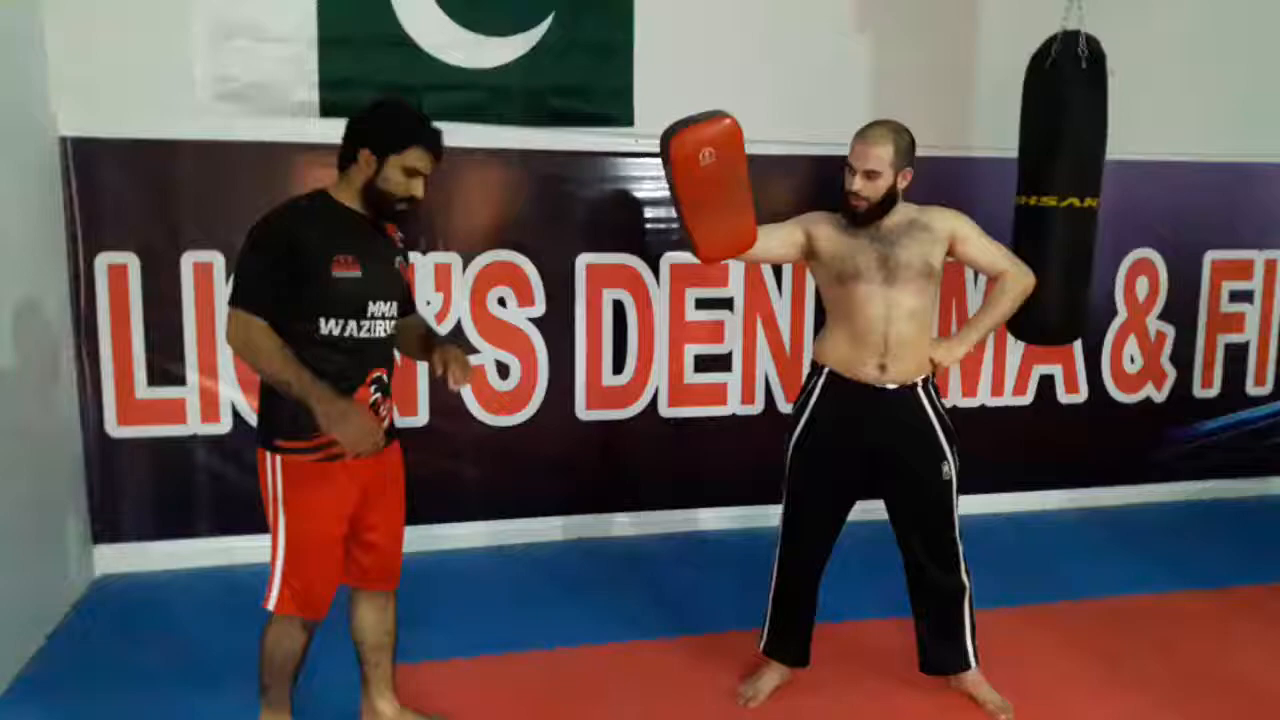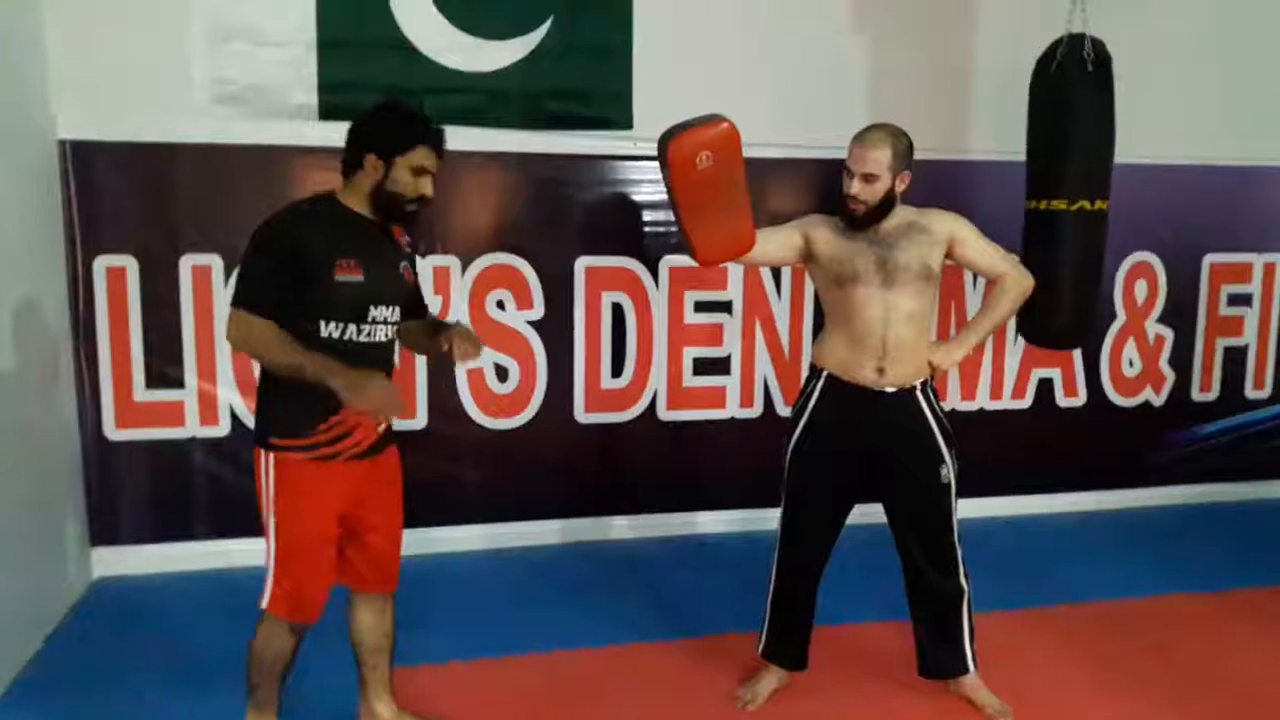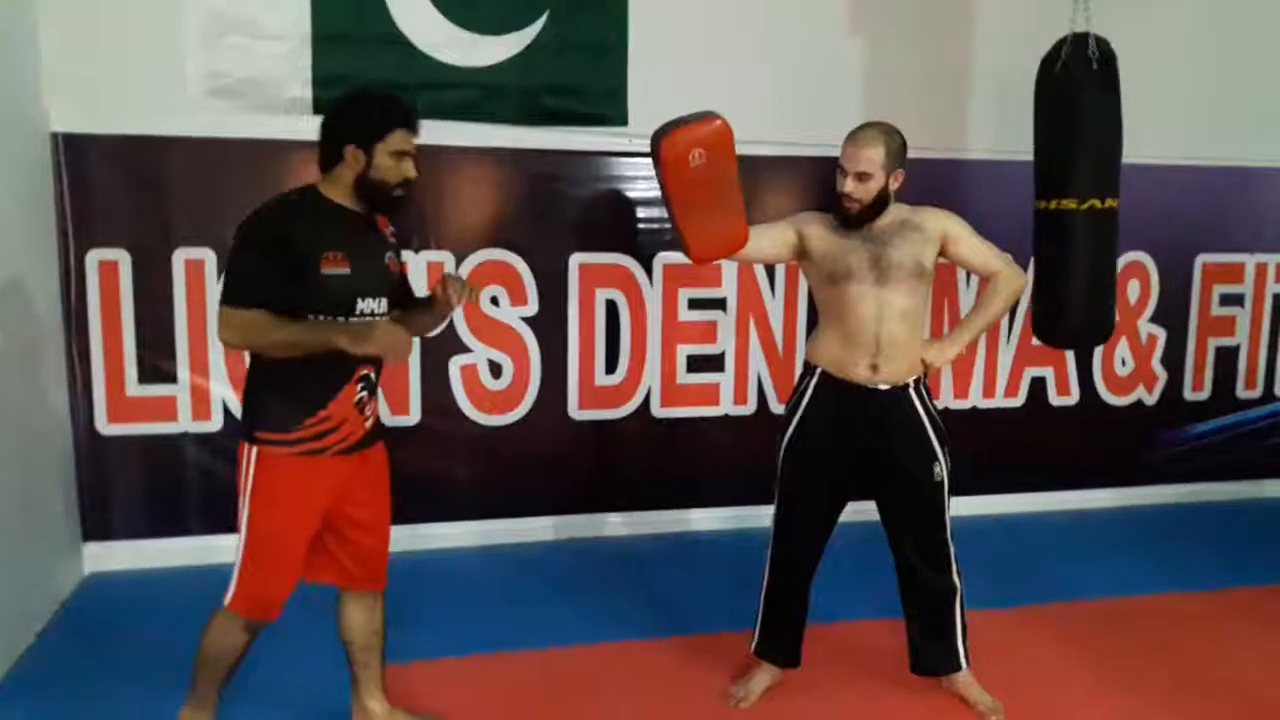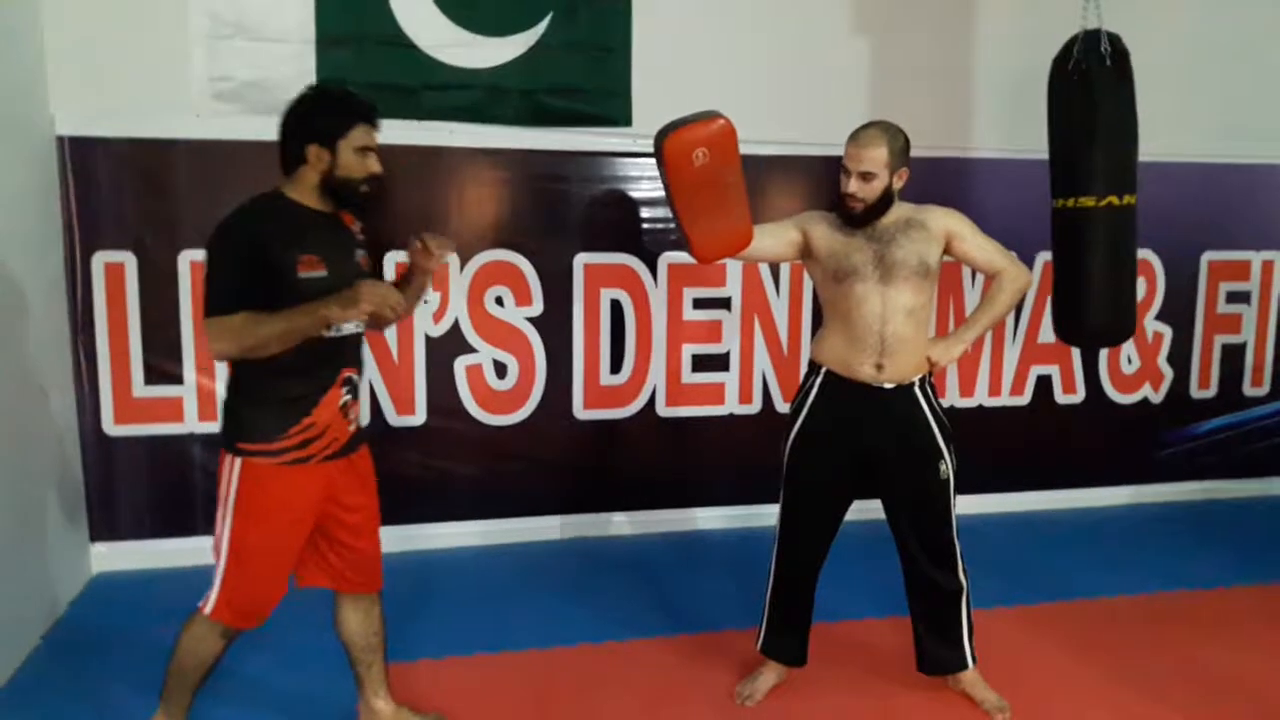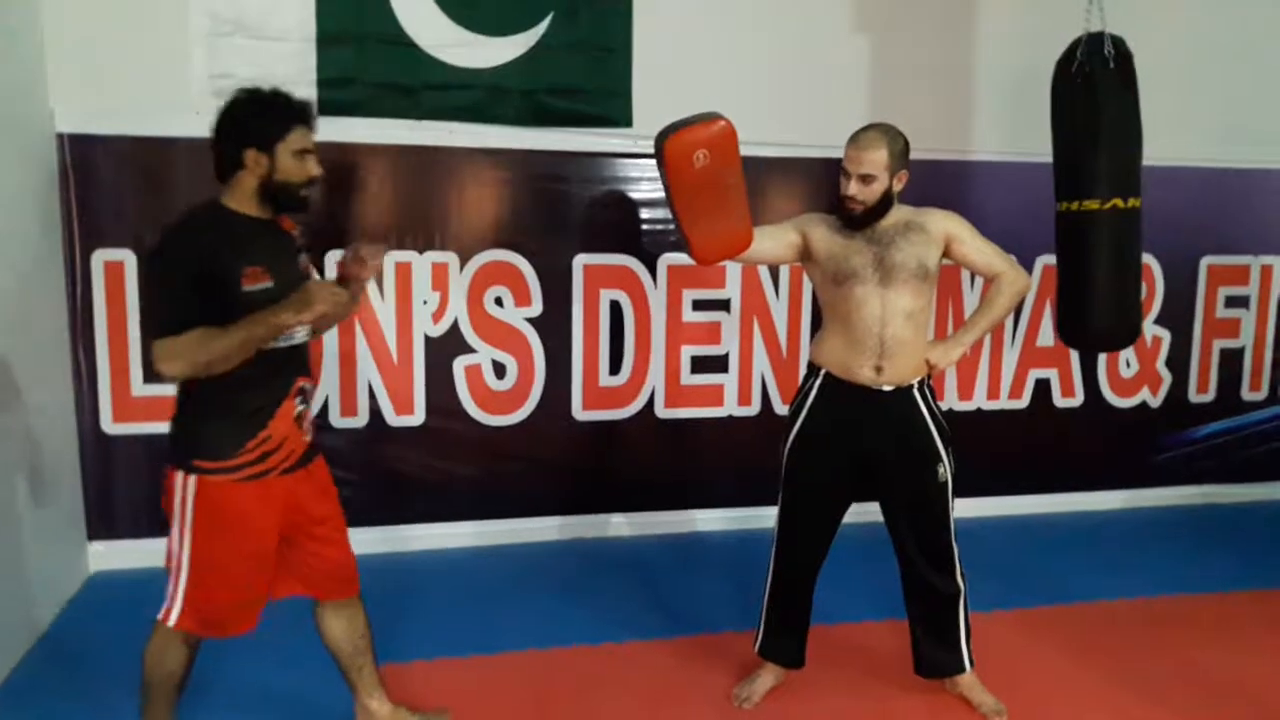
dt=0.2s
person 1, frame 1
left shoulder: (388, 237)
right shoulder: (289, 229)
right elbow: (244, 330)
left wrist: (436, 348)
right wrist: (324, 405)
left hip: (375, 440)
right hip: (304, 448)
left knee: (378, 577)
right knee: (299, 596)
person 1, frame 2
left shoulder: (394, 240)
right shoulder: (294, 231)
right elbow: (246, 329)
left wrist: (443, 336)
right wrist: (338, 378)
left hip: (374, 445)
right hip: (300, 450)
left knee: (376, 579)
right knee: (293, 598)
person 1, frame 3
left shoulder: (378, 230)
right shoulder: (280, 225)
left elbow: (399, 318)
right elbow: (236, 328)
left wrist: (439, 305)
right wrist: (344, 335)
left hip: (360, 441)
right hip: (285, 446)
left knee: (365, 576)
right knee: (255, 594)
person 1, frame 4
left shoulder: (347, 226)
right shoulder: (250, 230)
left elbow: (377, 313)
right elbow: (223, 338)
left wrist: (417, 276)
right wrist: (335, 305)
left hip: (343, 445)
right hip: (268, 454)
left knee: (360, 578)
right knee: (231, 602)
person 1, frame 5
left shoulder: (282, 233)
right shoulder: (190, 244)
right elbow: (175, 360)
left wrist: (350, 285)
right wrist: (282, 312)
left hip: (295, 456)
right hip: (220, 470)
left knee: (337, 582)
right knee: (190, 612)
person 2, frame 1
left shoulder: (941, 226)
right shoulder: (819, 230)
left elbow: (1017, 276)
left wrist: (963, 341)
left hip: (910, 406)
right hip: (834, 403)
left knee: (936, 546)
right knee: (802, 541)
left ankle: (959, 664)
right ankle: (781, 657)
person 2, frame 2
left shoulder: (939, 229)
right shoulder: (817, 233)
left elbow: (1016, 279)
right elbow: (737, 246)
left wrist: (962, 344)
left hip: (909, 410)
right hip: (832, 407)
left knee: (934, 549)
right knee: (801, 545)
left ankle: (957, 669)
right ankle: (779, 661)
person 2, frame 3
left shoulder: (933, 226)
right shoulder: (810, 230)
left elbow: (1009, 276)
right elbow: (731, 243)
left wrist: (955, 341)
left hip: (903, 407)
right hip: (826, 403)
left knee: (927, 547)
right knee: (794, 542)
left ankle: (950, 665)
right ankle: (772, 658)
person 2, frame 4
left shoulder: (937, 224)
right shoulder: (815, 229)
left elbow: (1013, 274)
left wrist: (960, 339)
left hip: (907, 406)
right hip: (831, 402)
left knee: (933, 545)
right knee: (800, 541)
left ankle: (957, 664)
right ankle: (779, 656)
person 2, frame 5
left shoulder: (936, 228)
right shoulder: (815, 232)
left elbow: (1012, 277)
right elbow: (735, 243)
left wrist: (959, 342)
left hip: (907, 409)
right hip: (830, 405)
left knee: (931, 548)
right knee: (798, 543)
left ankle: (954, 668)
right ankle: (777, 659)
